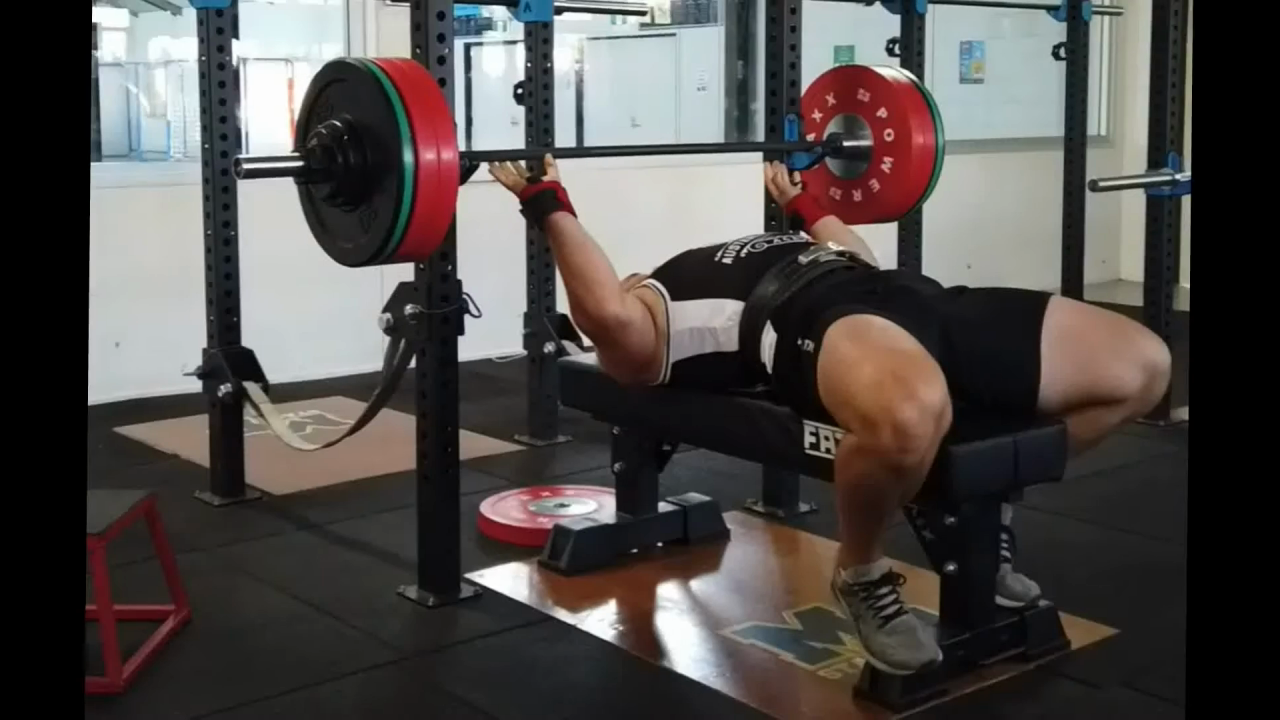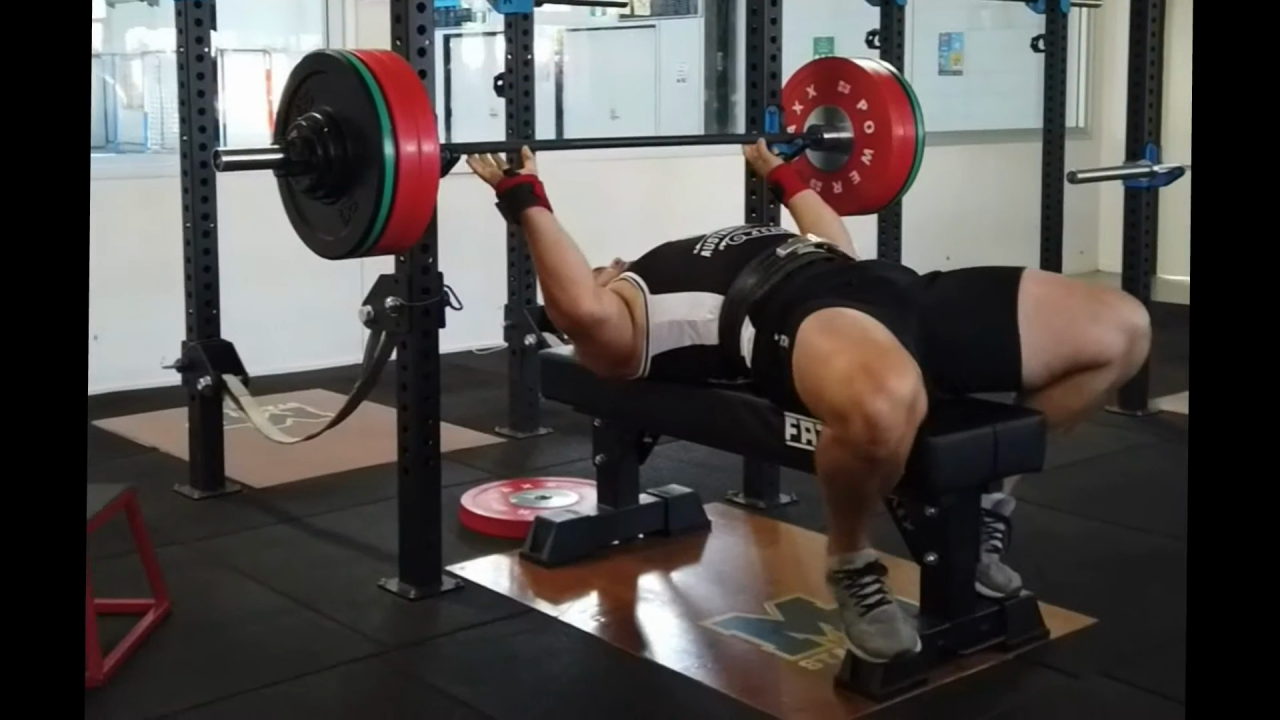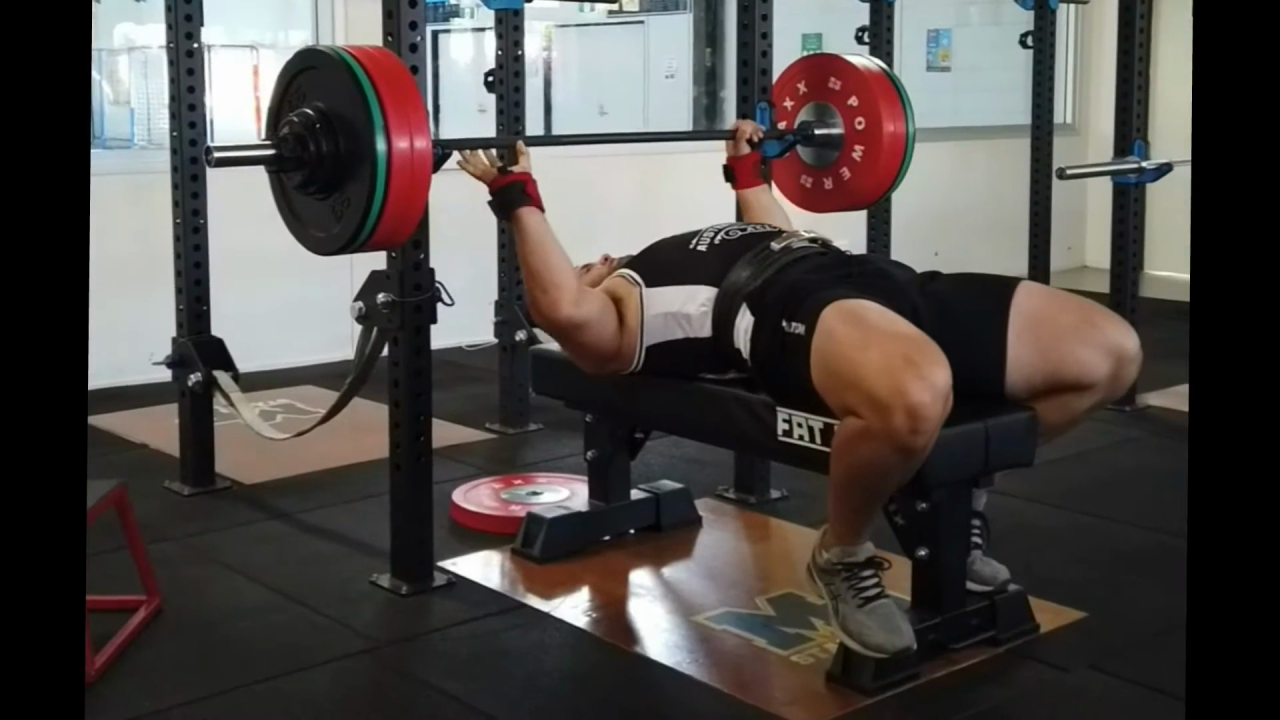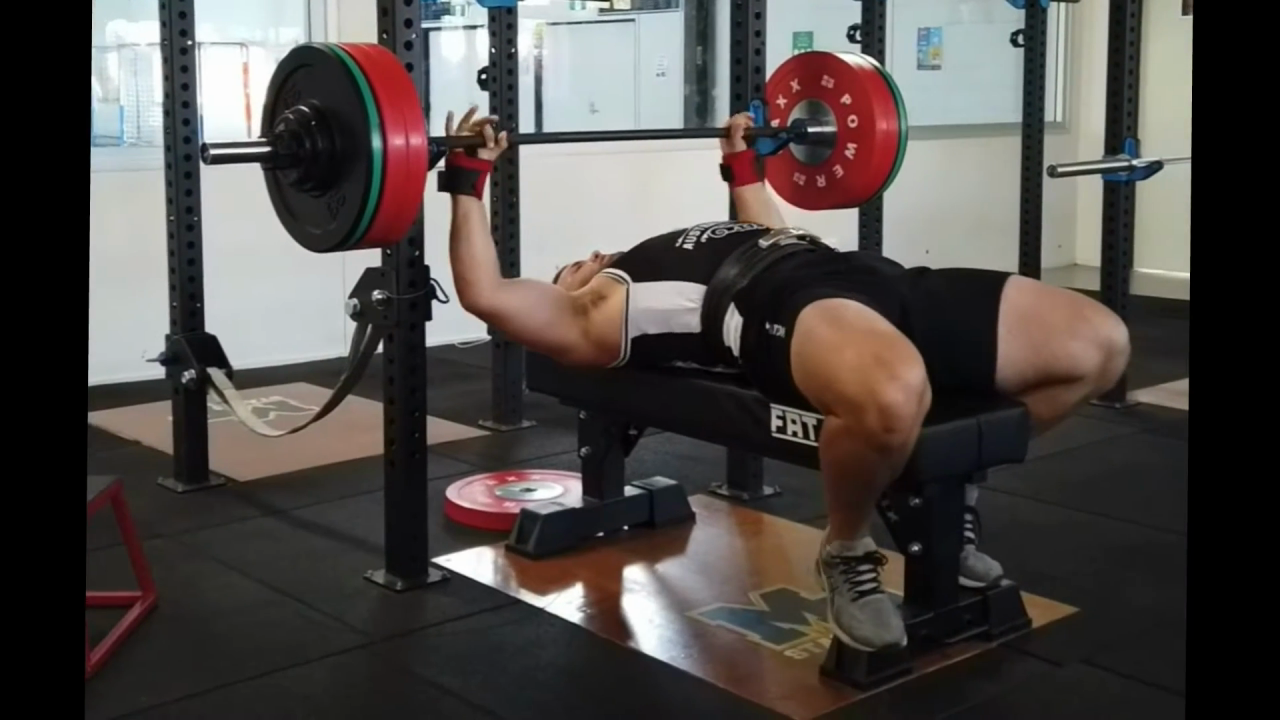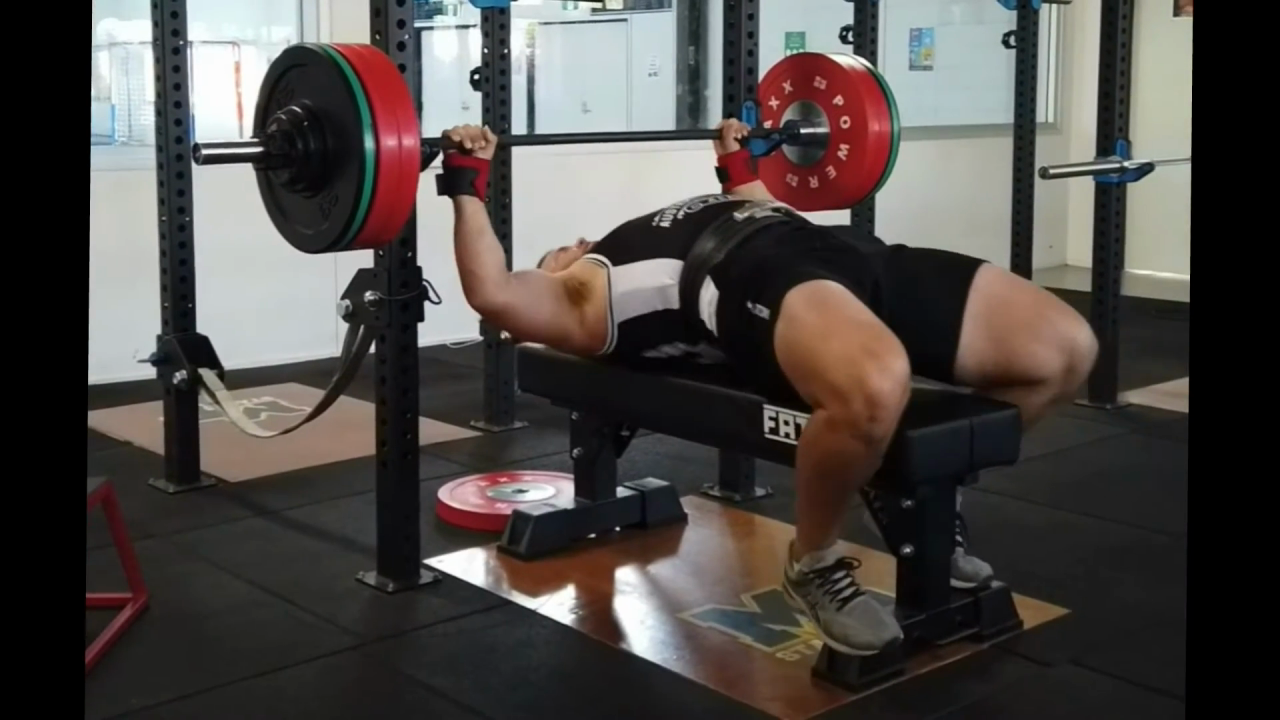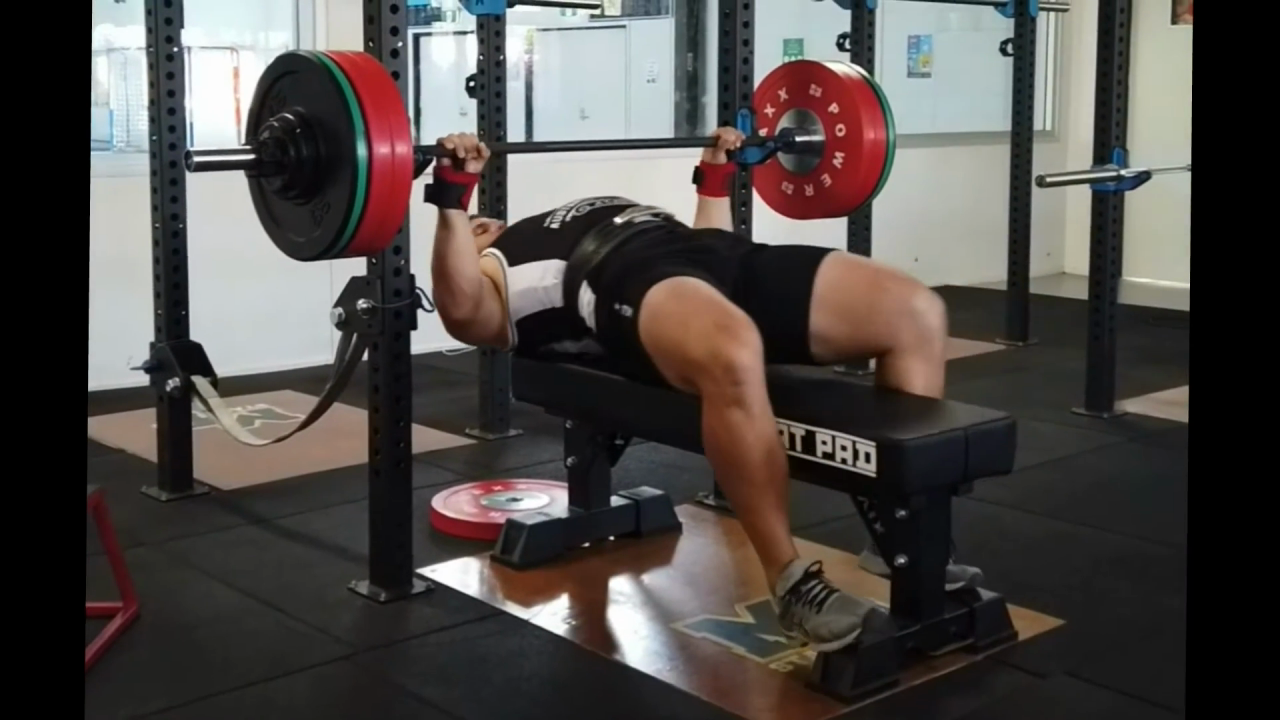
dt=0.5s
person 1, frame 1
left shoulder: (721, 279)
right shoulder: (637, 339)
left elbow: (857, 265)
right elbow: (605, 309)
left wrist: (797, 200)
right wrist: (546, 204)
left knee: (1141, 365)
right knee: (910, 414)
right ankle: (861, 574)
person 1, frame 2
left shoulder: (696, 275)
right shoulder: (616, 331)
left elbow: (837, 248)
right elbow: (579, 308)
left wrist: (779, 173)
right wrist: (524, 198)
left knee: (1120, 328)
right knee: (883, 406)
left ankle: (982, 491)
right ankle: (848, 562)
person 1, frame 3
left shoulder: (670, 275)
right shoulder: (609, 327)
left elbow: (775, 240)
right elbow: (563, 311)
left wrist: (743, 165)
right wrist: (516, 195)
left knee: (1111, 353)
right knee: (915, 398)
right ankle: (842, 557)
person 1, frame 4
left shoulder: (653, 271)
right shoulder: (590, 322)
left elbow: (763, 239)
right elbow: (486, 295)
left wrist: (740, 163)
right wrist: (468, 179)
left knee: (1100, 345)
right knee: (893, 397)
right ankle: (846, 552)
person 1, frame 5
left shoulder: (639, 260)
right shoulder: (579, 304)
left elbow: (757, 230)
right elbow: (492, 293)
left wrist: (736, 164)
right wrist: (465, 183)
left knee: (1065, 347)
right knee: (874, 386)
right ankle: (814, 563)
person 1, frame 6
right shoulder: (490, 278)
right elbow: (461, 308)
left wrist: (715, 176)
right wrist: (450, 198)
left knee: (916, 310)
right knee: (732, 358)
right ankle: (792, 583)
